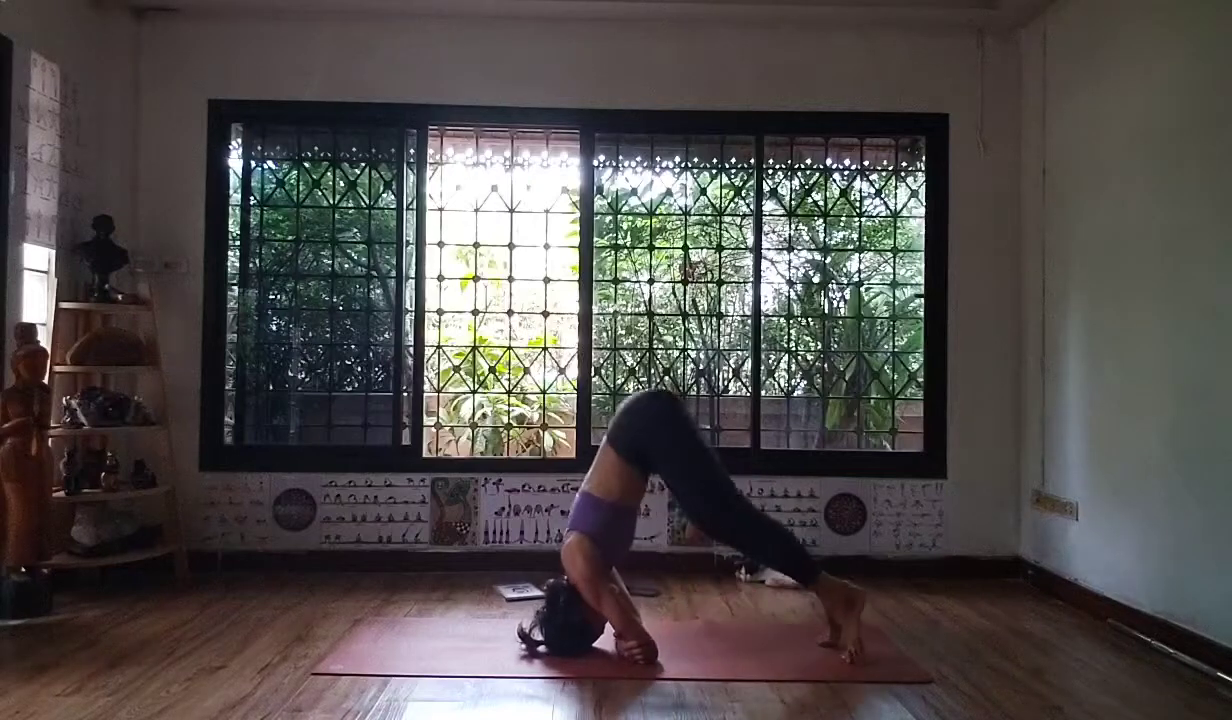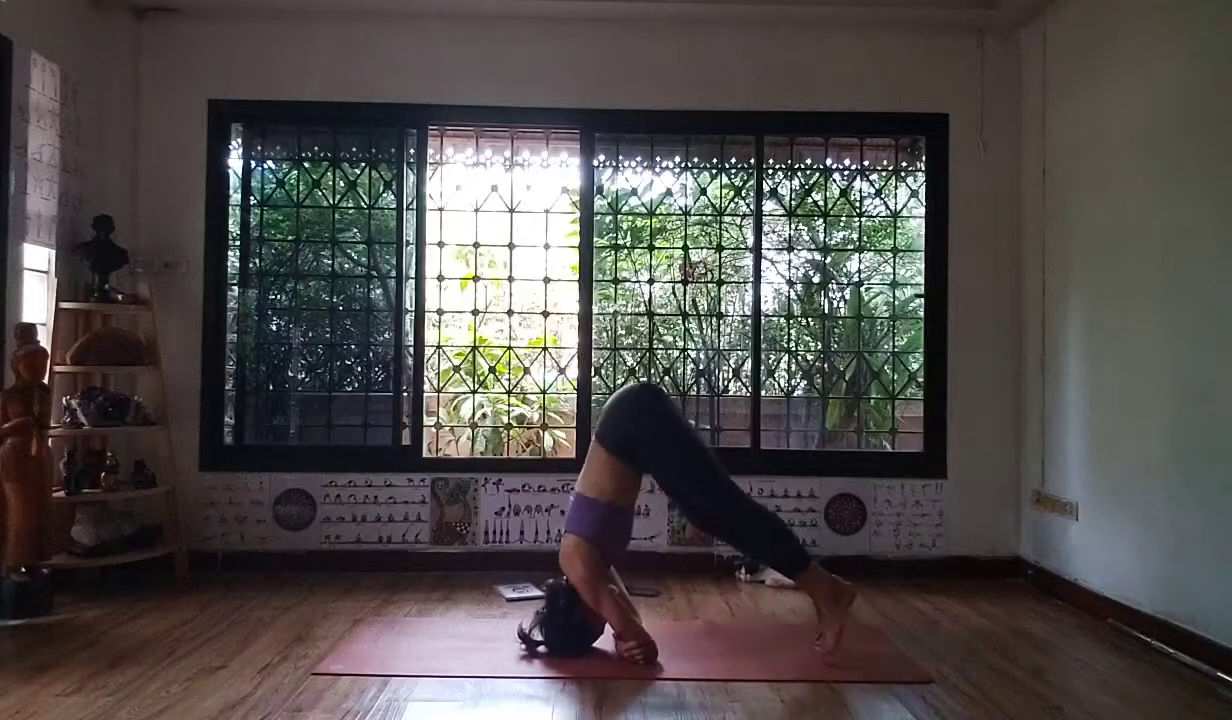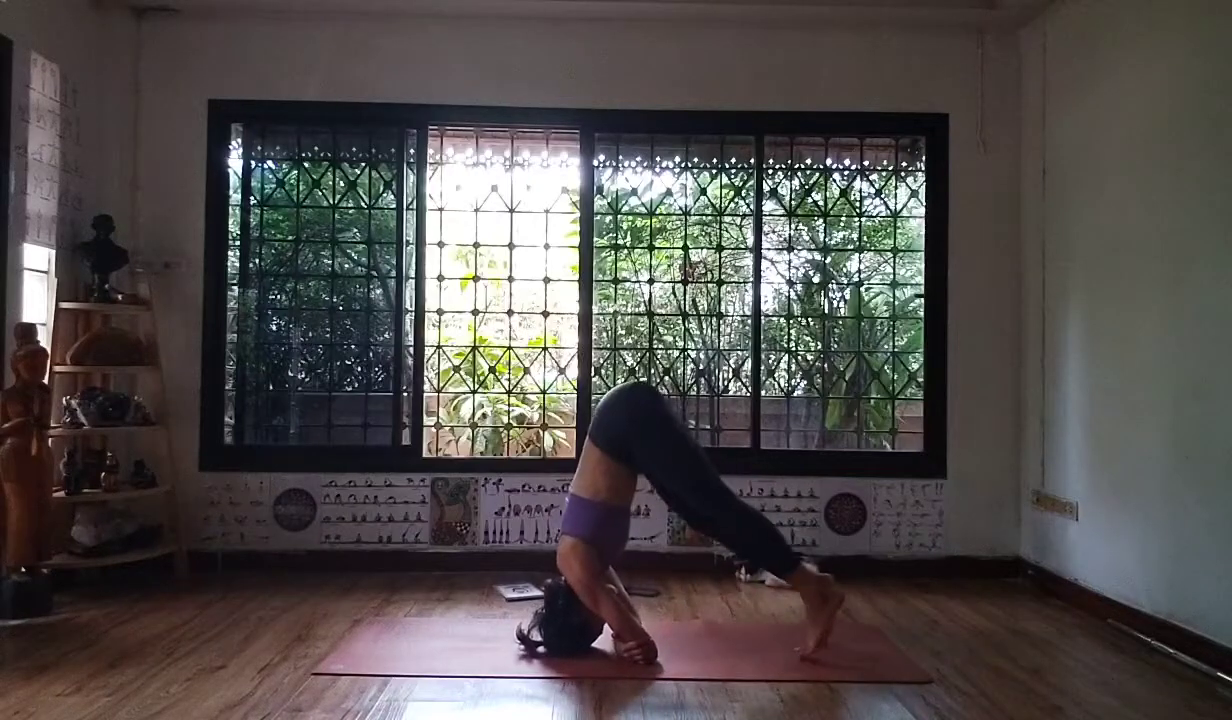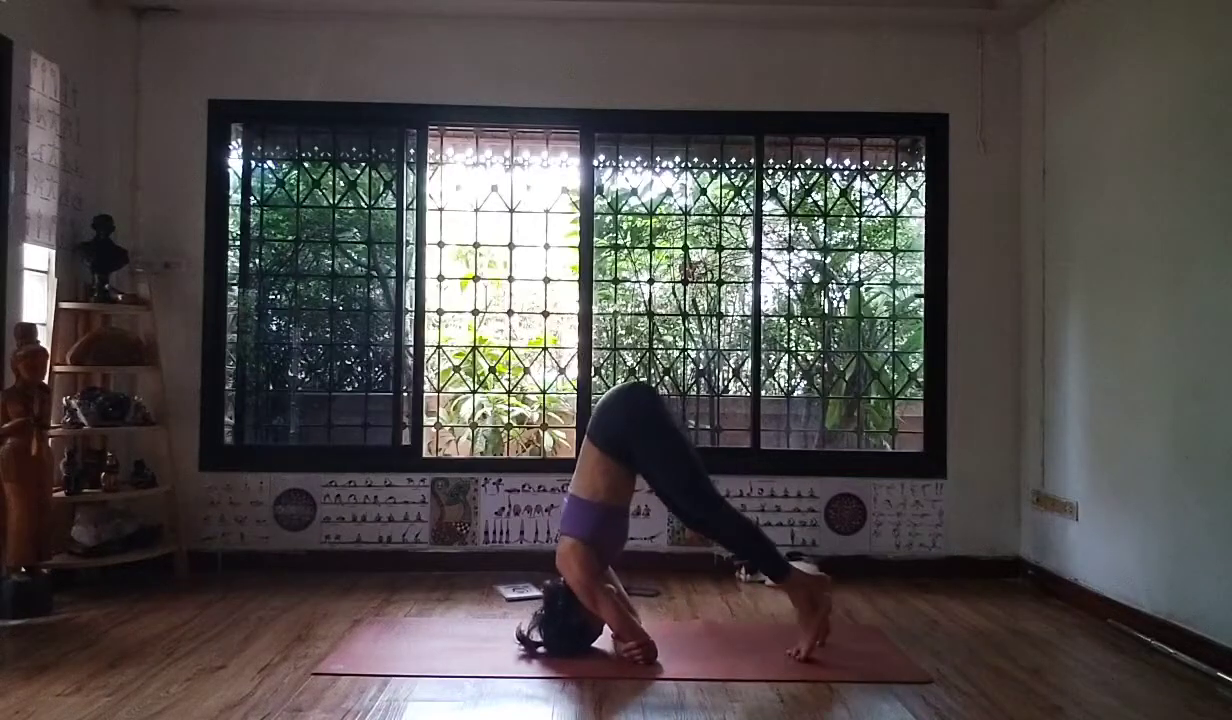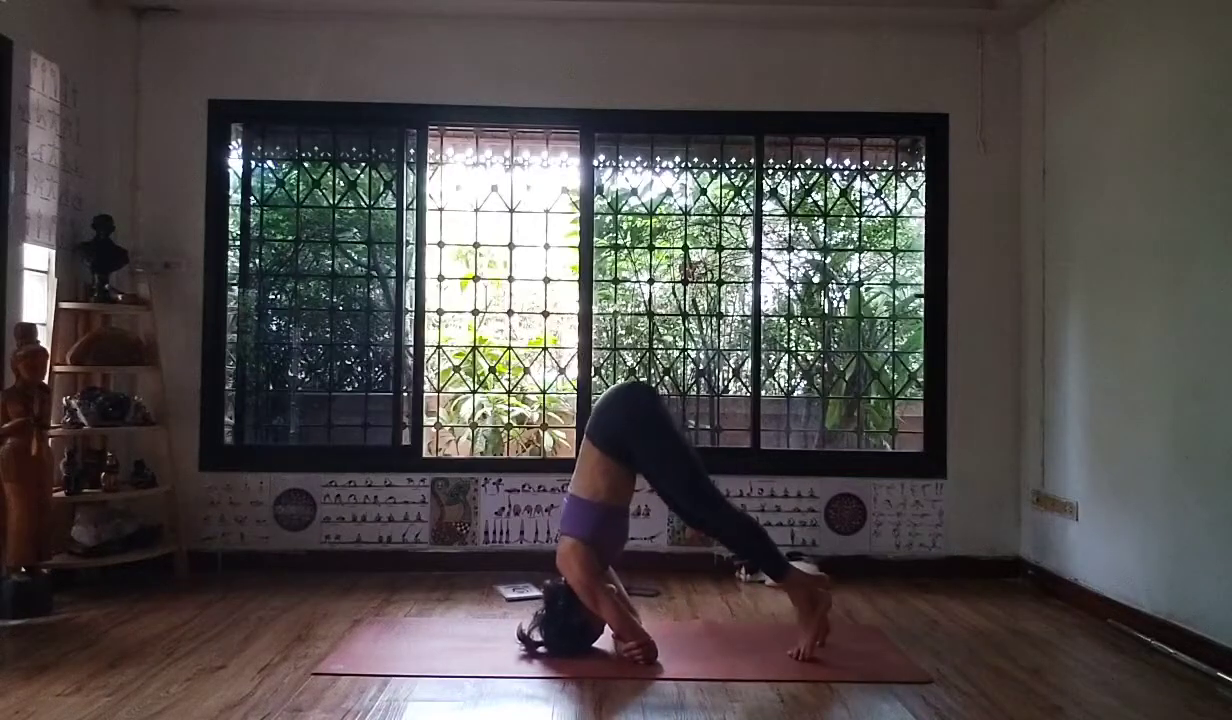
dt=0.1s
person 1, frame 1
left shoulder: (581, 562)
right shoulder: (582, 557)
left wrist: (630, 641)
right wrist: (627, 639)
left hip: (650, 423)
right hip: (646, 426)
left knee: (728, 516)
right knee: (719, 521)
left ankle: (837, 596)
right ankle: (830, 595)
person 1, frame 2
left shoulder: (579, 565)
right shoulder: (580, 559)
right wrist: (626, 638)
left hip: (637, 418)
right hip: (636, 420)
left knee: (724, 507)
right knee: (713, 516)
left ankle: (824, 588)
right ankle: (820, 587)
person 1, frame 3
left shoulder: (577, 564)
right shoulder: (579, 560)
right wrist: (626, 637)
left hip: (630, 416)
right hip: (629, 419)
left knee: (714, 506)
right knee: (704, 514)
left ankle: (812, 589)
right ankle: (809, 583)
person 1, frame 4
left shoulder: (576, 566)
right shoulder: (577, 559)
right hip: (626, 421)
left knee: (705, 510)
right knee: (699, 515)
left ankle: (803, 594)
right ankle: (804, 586)
person 1, frame 5
left shoulder: (576, 563)
right shoulder: (579, 559)
right hip: (623, 419)
left knee: (706, 509)
right knee: (700, 512)
left ankle: (801, 593)
right ankle: (802, 584)
